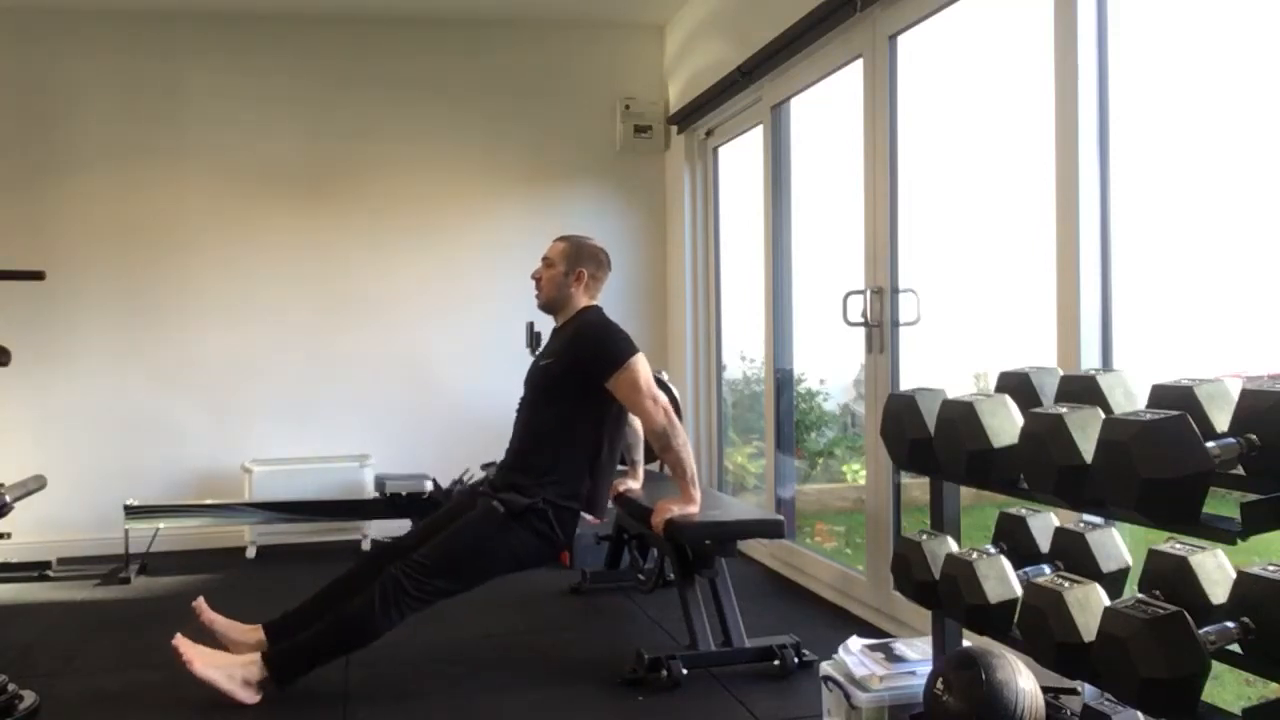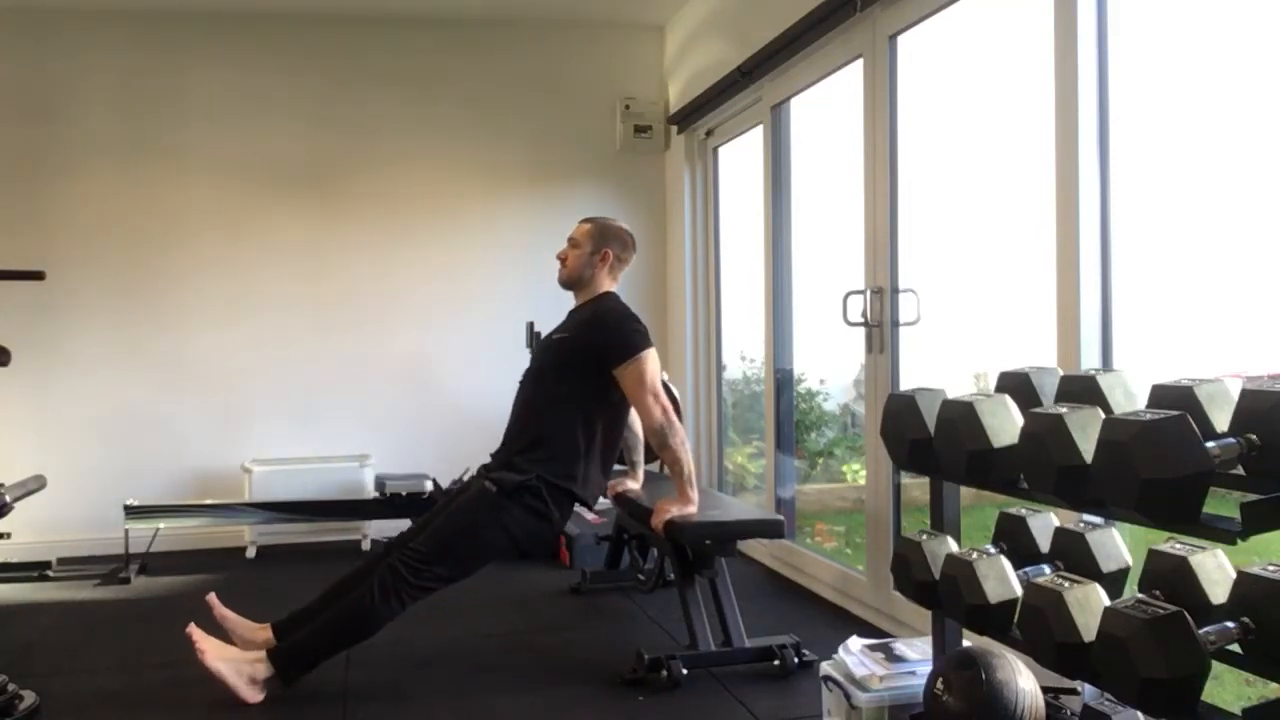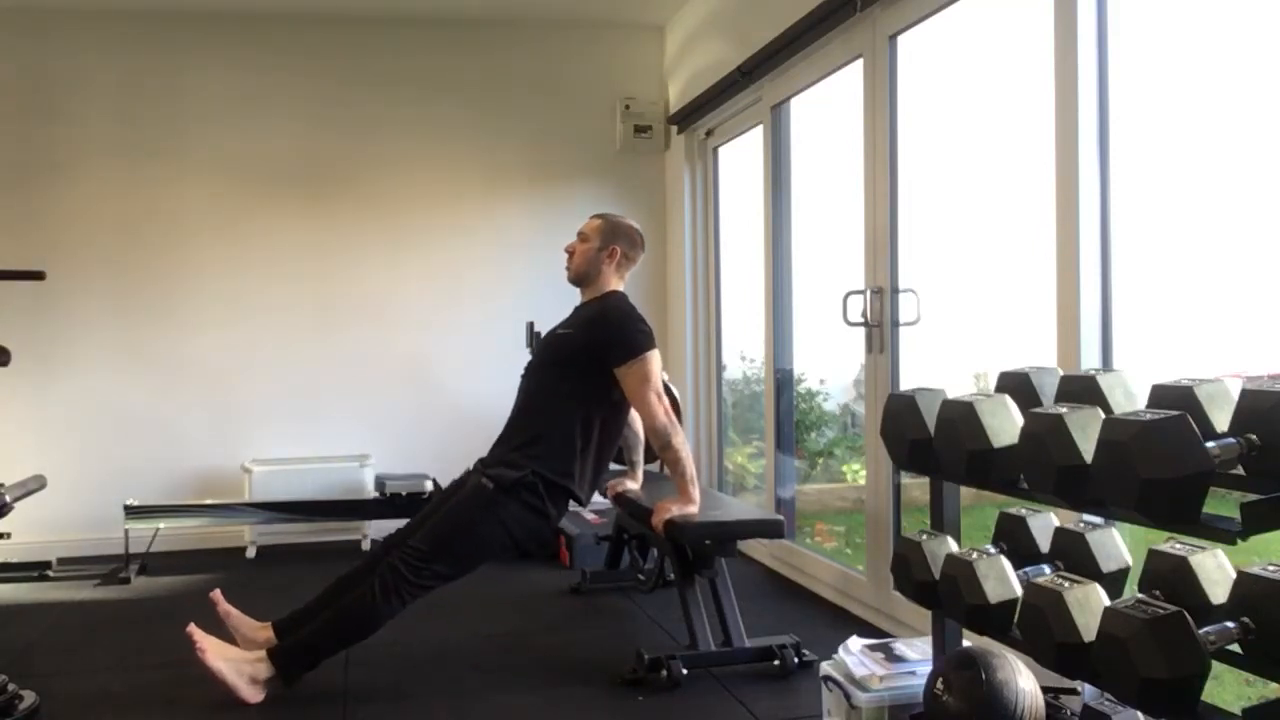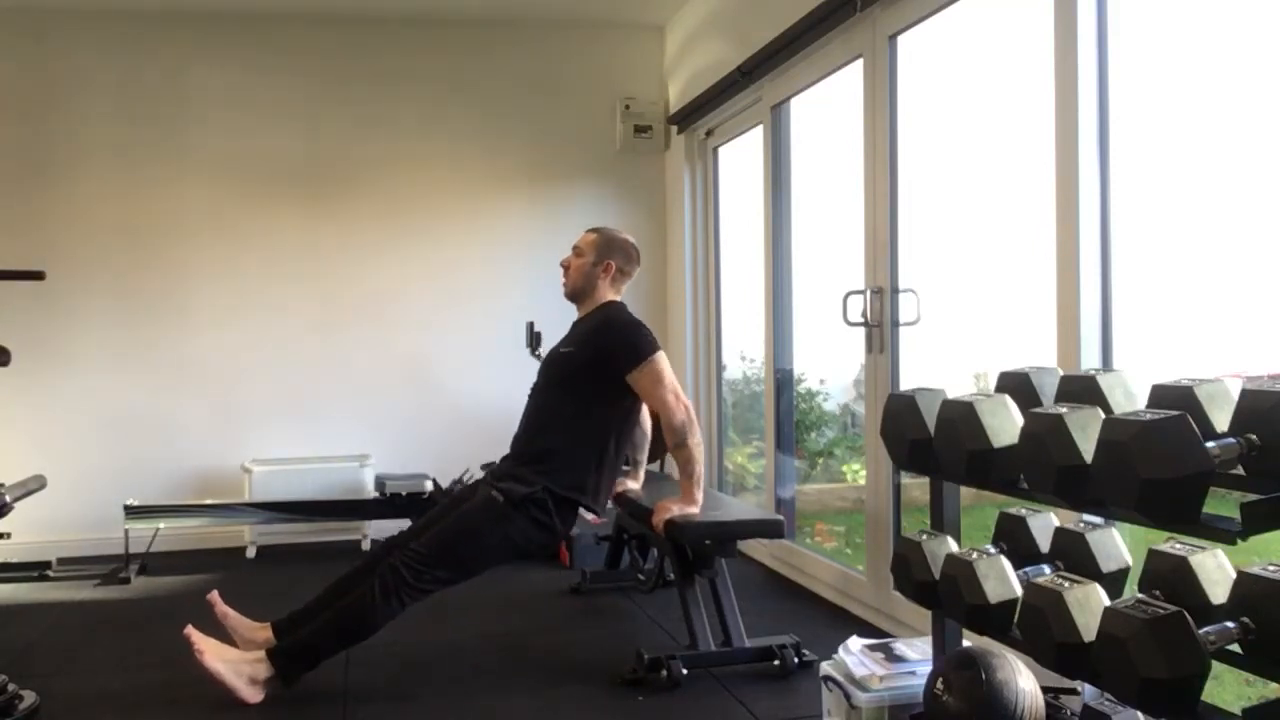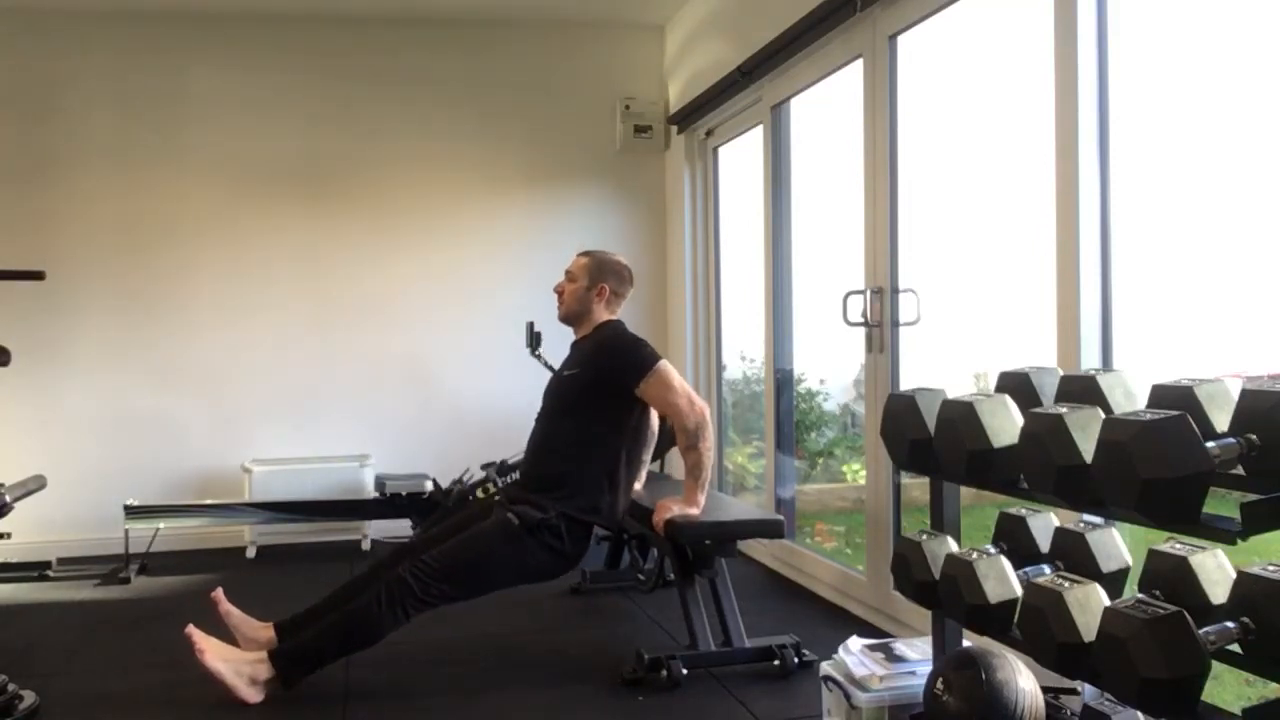
dt=0.5s
person 1, frame 1
left shoulder: (595, 335)
right shoulder: (571, 335)
left elbow: (656, 411)
right elbow: (625, 411)
left wrist: (688, 497)
right wrist: (632, 475)
left hip: (537, 513)
right hip: (509, 493)
left knee: (406, 582)
right knee: (394, 555)
left ankle: (261, 670)
right ankle: (265, 637)
person 1, frame 2
left shoulder: (612, 321)
right shoulder: (588, 320)
left elbow: (654, 407)
right elbow: (622, 405)
left wrist: (685, 496)
right wrist: (634, 474)
left hip: (531, 492)
right hip: (510, 477)
left knee: (406, 571)
right knee: (400, 551)
left ankle: (266, 668)
right ankle: (274, 636)
person 1, frame 3
left shoulder: (617, 320)
right shoulder: (593, 318)
left elbow: (654, 409)
right elbow: (625, 404)
left wrist: (687, 497)
right wrist: (633, 474)
left hip: (526, 488)
right hip: (505, 473)
left knee: (406, 570)
right knee: (398, 549)
left ankle: (268, 668)
right ankle: (276, 636)
person 1, frame 4
left shoulder: (617, 330)
right shoulder: (594, 329)
left elbow: (675, 408)
right elbow: (634, 404)
left wrist: (689, 497)
right wrist: (632, 474)
left hip: (535, 502)
right hip: (512, 482)
left knee: (407, 571)
right knee: (398, 550)
left ankle: (268, 668)
right ankle: (274, 635)
person 1, frame 5
left shoulder: (617, 349)
right shoulder: (592, 349)
left elbow: (691, 411)
right elbow: (643, 410)
left wrist: (691, 499)
right wrist: (630, 479)
left hip: (549, 526)
right hip: (525, 505)
left knee: (415, 582)
right knee: (408, 557)
left ankle: (269, 670)
right ankle: (277, 637)
